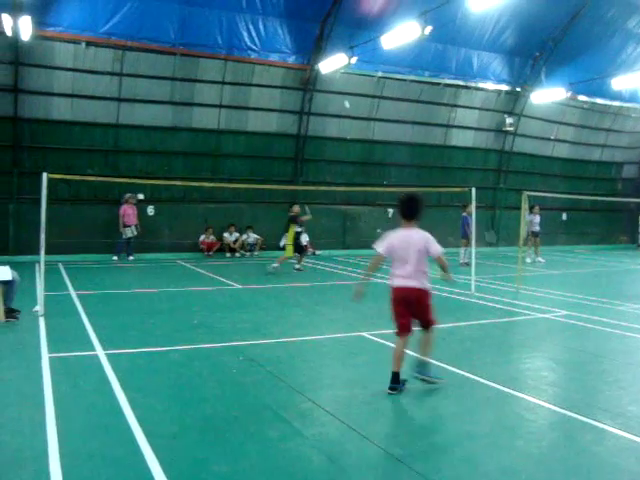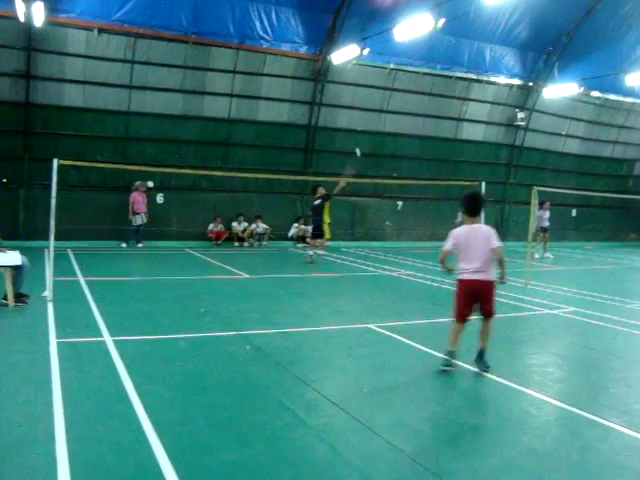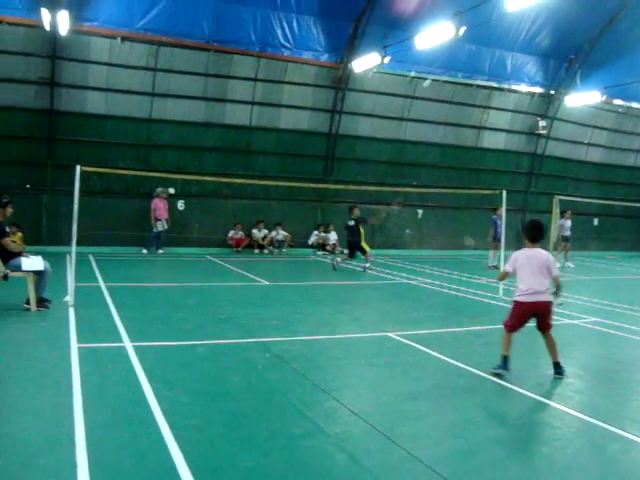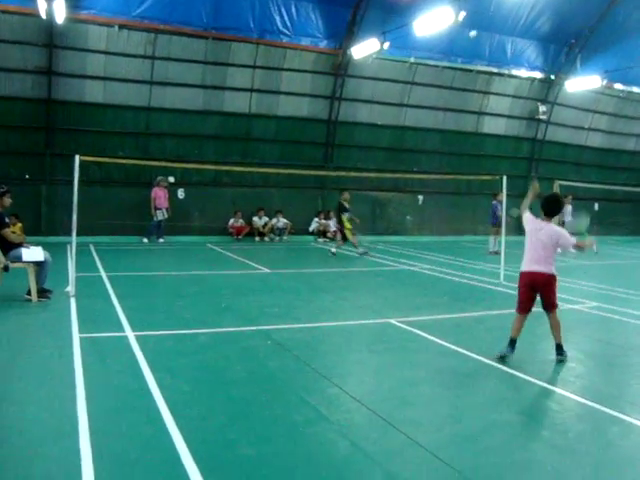
dt=0.3s
person 1, frame 1
left shoulder: (390, 237)
right shoulder: (425, 237)
left elbow: (375, 262)
right elbow: (442, 261)
left wrist: (362, 283)
right wrist: (447, 274)
left hip: (398, 290)
right hip: (419, 290)
left knee: (402, 336)
right knee: (428, 328)
left ankle: (395, 381)
right ankle: (422, 365)
person 1, frame 2
left shoulder: (456, 233)
right shoulder: (488, 231)
left elbow: (443, 258)
right elbow: (499, 256)
left wrist: (446, 267)
right wrist: (503, 272)
left hip: (465, 282)
right hip: (486, 281)
left knee: (460, 322)
right knee: (487, 319)
left ankle: (450, 355)
right ankle: (481, 357)
person 1, frame 3
left shoulder: (517, 256)
right shoulder: (547, 257)
left elbow: (501, 277)
right elbow: (557, 281)
left wrist: (509, 271)
right wrist: (557, 292)
left hip: (523, 302)
right hip: (544, 302)
left knee: (508, 329)
right knee: (546, 332)
left ankle: (504, 364)
right ankle: (557, 367)
person 1, frame 4
left shoulder: (530, 222)
right shoulder: (558, 232)
left elbow: (523, 208)
right elbow: (579, 246)
left wrist: (532, 191)
right wrist: (588, 243)
left hip: (527, 274)
right hip: (547, 276)
left knee: (522, 312)
right knee: (552, 313)
left ankle: (511, 346)
right ankle: (559, 349)
